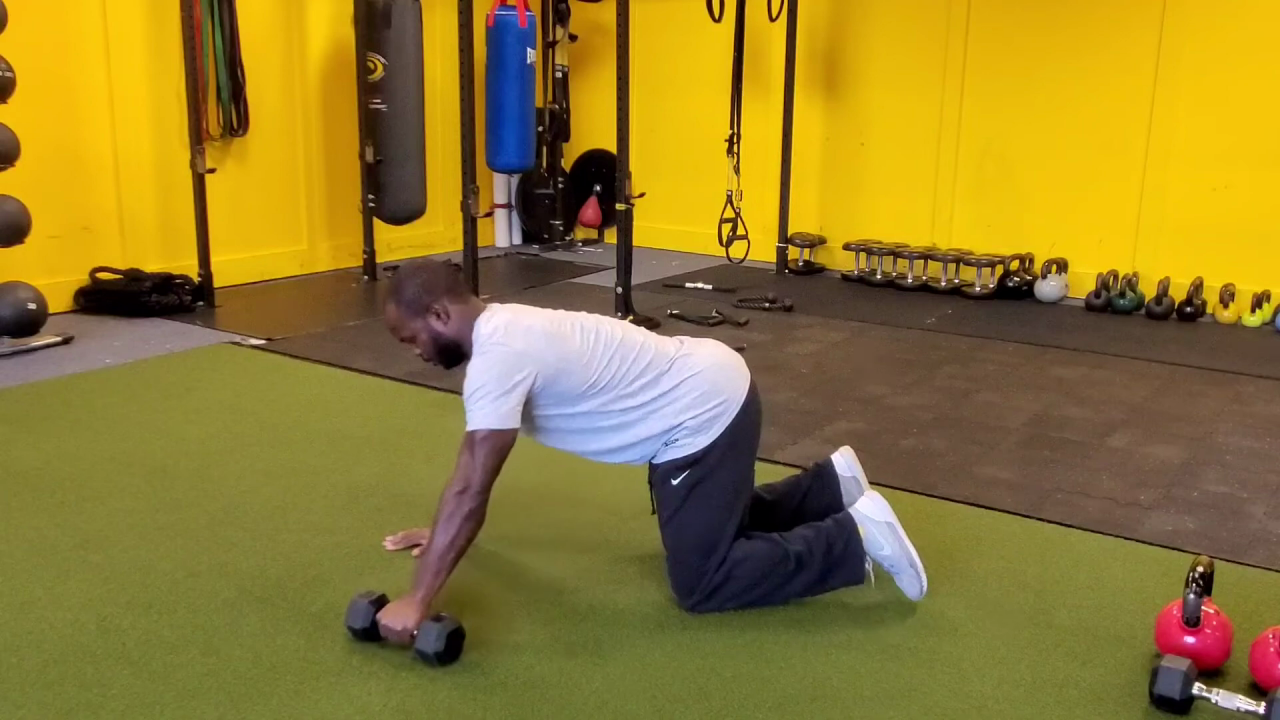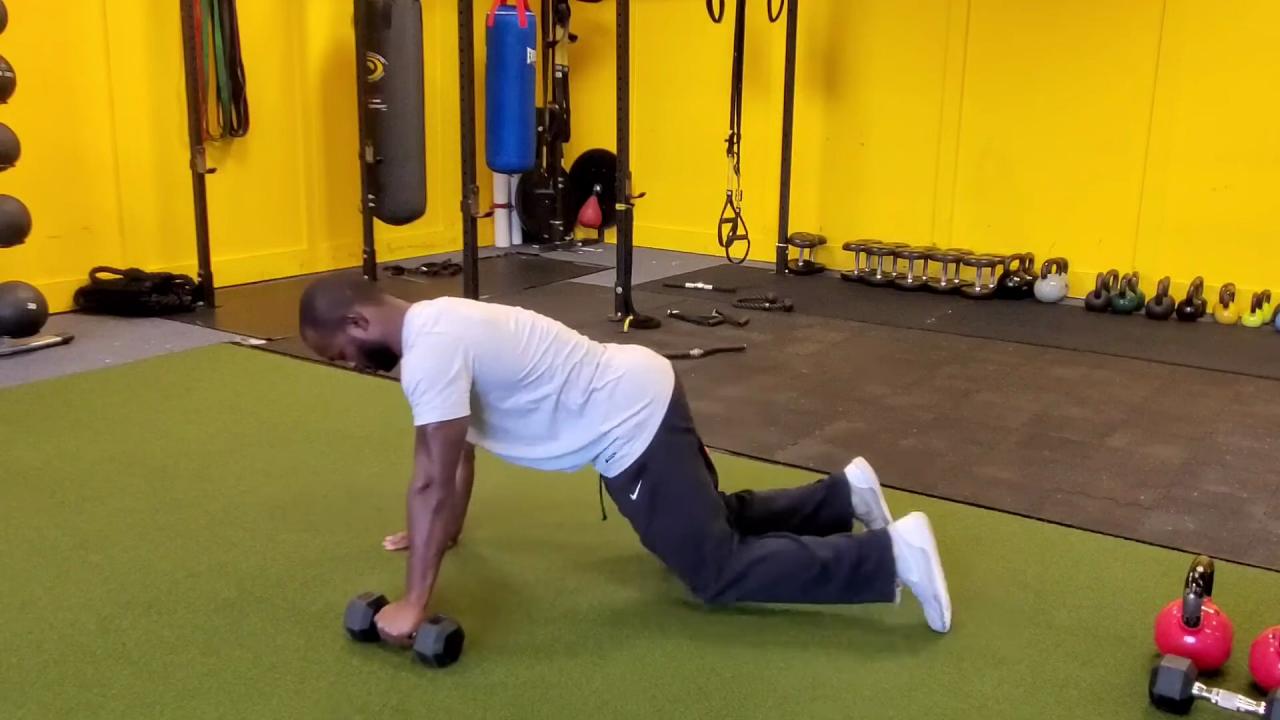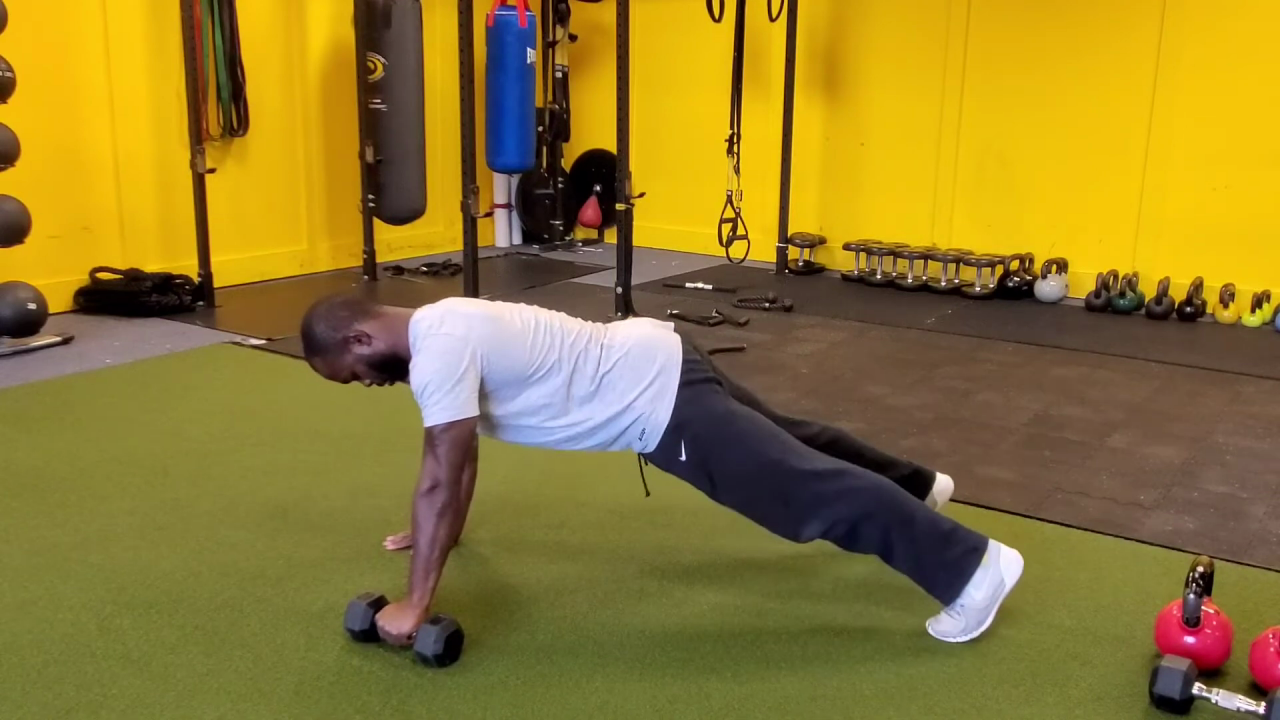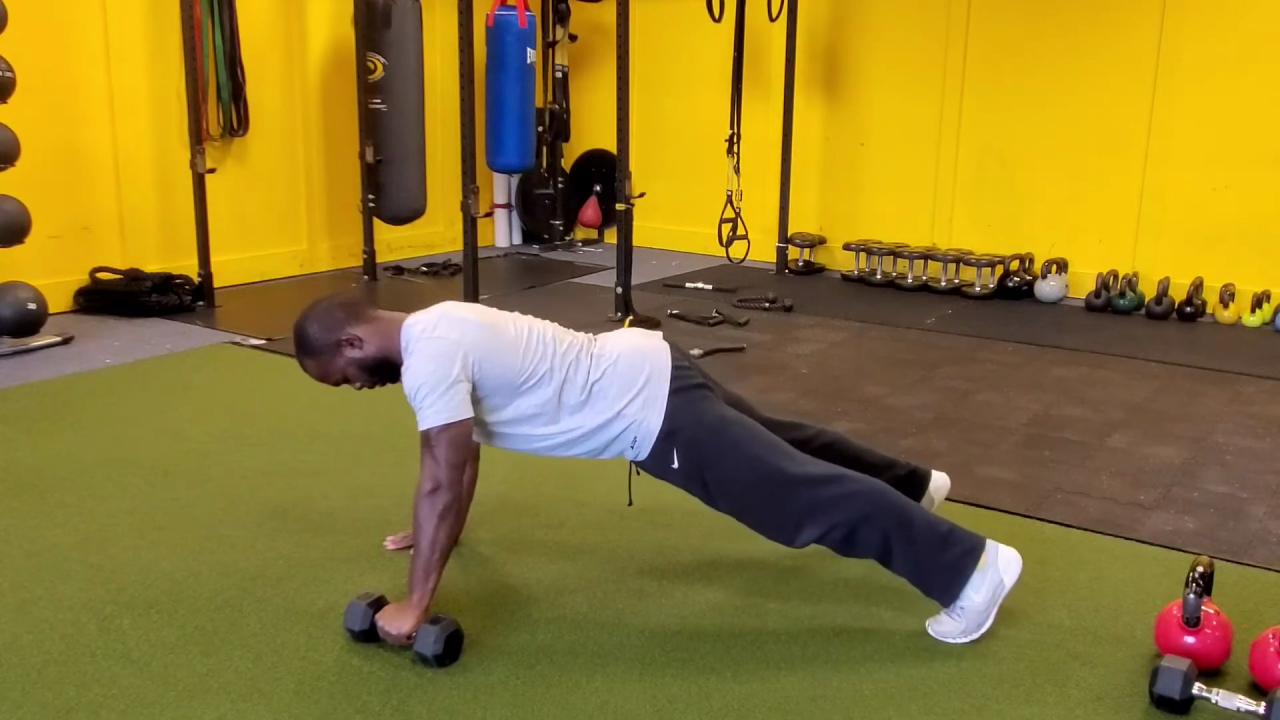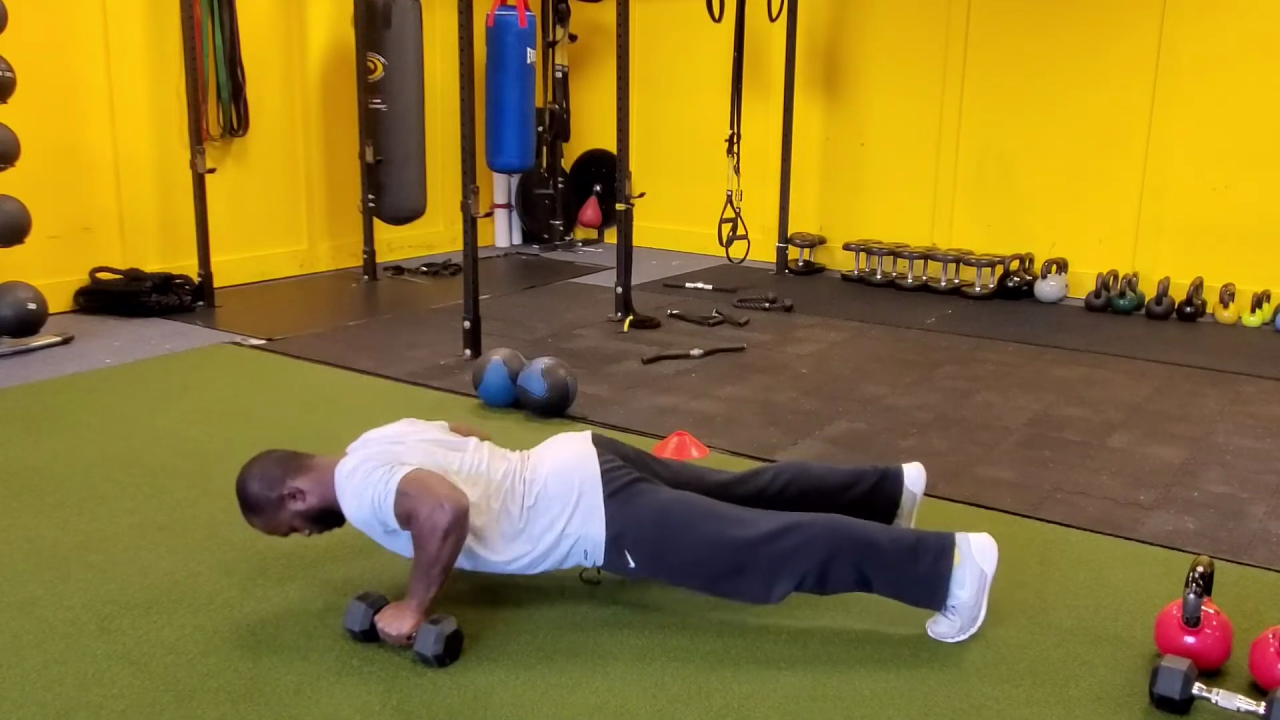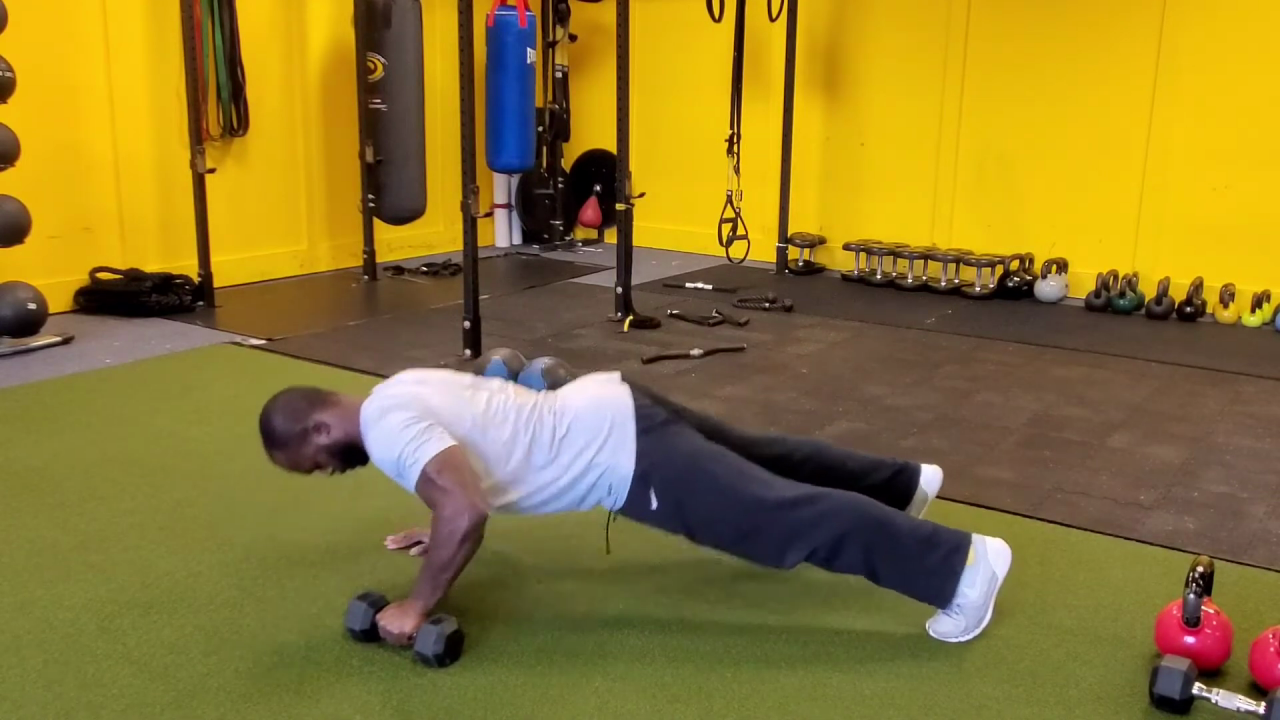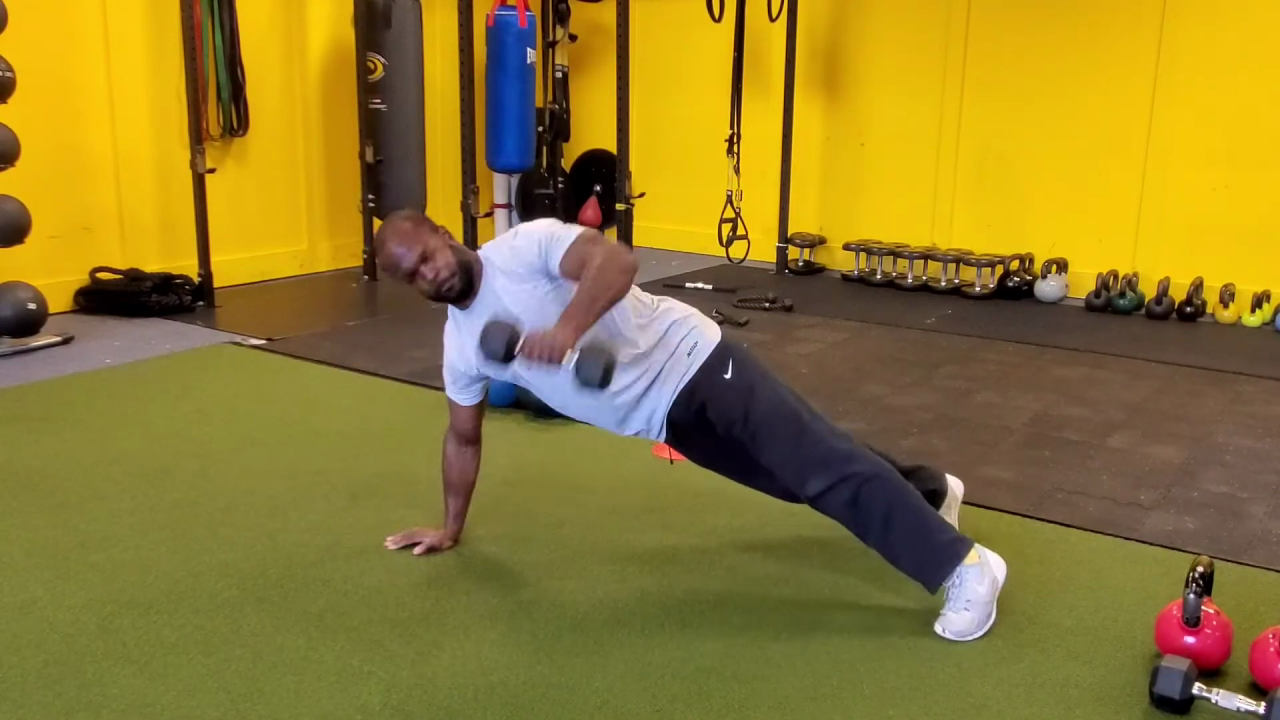
dt=0.7s
person 1, frame 1
left shoulder: (499, 358)
right shoulder: (499, 328)
left elbow: (472, 486)
right elbow: (477, 452)
left wrist: (417, 600)
right wrist: (443, 531)
left hip: (705, 412)
right hip: (706, 385)
left knee: (701, 584)
right knee: (710, 523)
left ankle: (855, 534)
right ankle: (830, 485)
person 1, frame 2
left shoulder: (429, 348)
right shoulder: (436, 324)
left elbow: (433, 479)
right elbow: (458, 453)
left wrist: (412, 602)
right wrist: (442, 531)
left hip: (633, 423)
right hip: (641, 393)
left knee: (720, 571)
right knee: (714, 523)
left ankle: (889, 553)
right ankle: (842, 494)
person 1, frame 3
left shoulder: (438, 351)
right shoulder: (442, 329)
left elbow: (440, 475)
right elbow: (463, 452)
left wrist: (416, 601)
right wrist: (443, 531)
left hip: (658, 399)
right hip: (652, 366)
left knee: (806, 487)
right knee: (789, 449)
left ankle: (974, 565)
right ankle: (916, 487)
person 1, frame 4
left shoulder: (428, 355)
right shoulder: (437, 329)
left elbow: (443, 479)
right elbow: (462, 453)
left wrist: (415, 603)
right wrist: (439, 527)
left hip: (650, 410)
right hip: (645, 373)
left knee: (799, 497)
right knee: (784, 454)
left ankle: (972, 567)
right ankle: (914, 487)
person 1, frame 5
left shoulder: (361, 487)
right shoulder: (382, 444)
left elbow: (446, 511)
left wrist: (416, 605)
right wrist: (422, 537)
left hip: (595, 518)
right hip: (582, 464)
left knee: (768, 550)
right knee: (743, 492)
left ankle: (950, 562)
right ankle: (890, 487)
person 1, frame 6
left shoulder: (387, 428)
right shoulder: (402, 391)
left elbow: (467, 516)
left wrist: (418, 605)
right wrist: (435, 530)
left hip: (624, 457)
right hip: (608, 407)
left knee: (784, 516)
right knee: (771, 467)
left ankle: (962, 563)
right ankle: (905, 483)
person 1, frame 7
left shoulder: (527, 244)
right shoulder: (461, 344)
left elbow: (616, 263)
right elbow: (463, 436)
left wrist: (566, 326)
right wrist: (448, 529)
left hip: (688, 359)
right hip: (669, 418)
left knee: (821, 463)
right knee: (800, 476)
left ankle: (963, 566)
right ankle: (927, 493)
